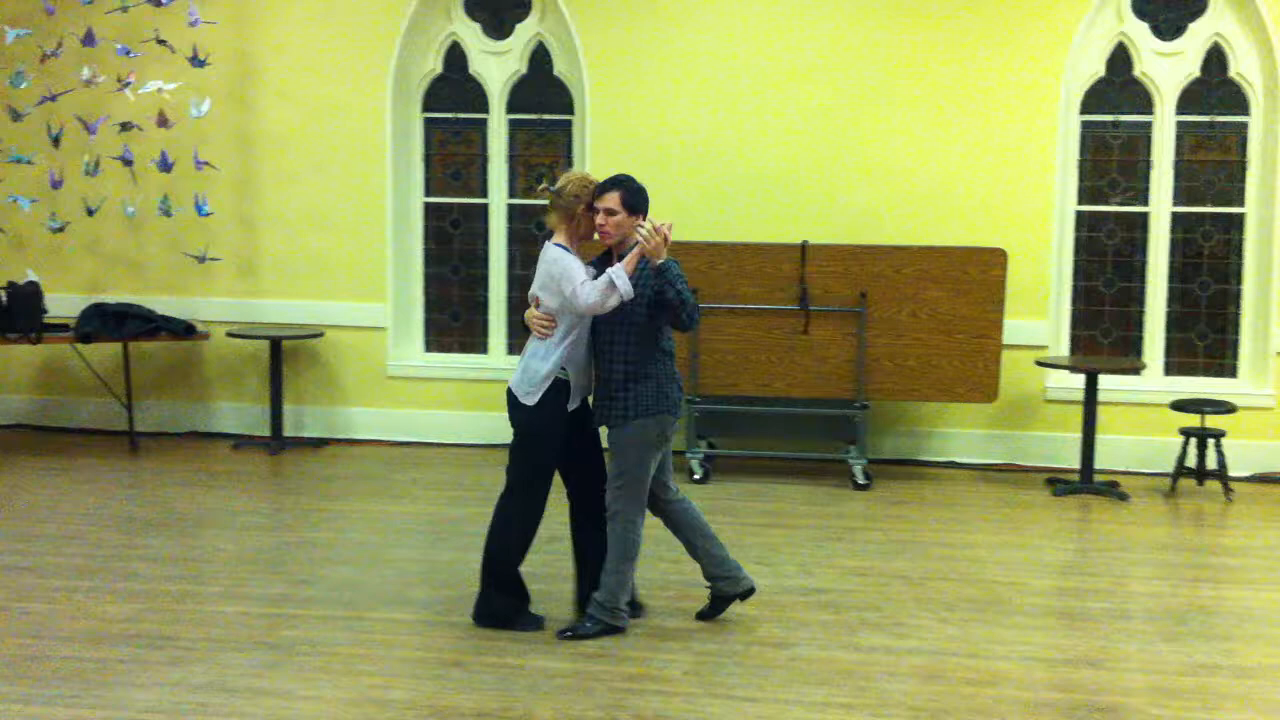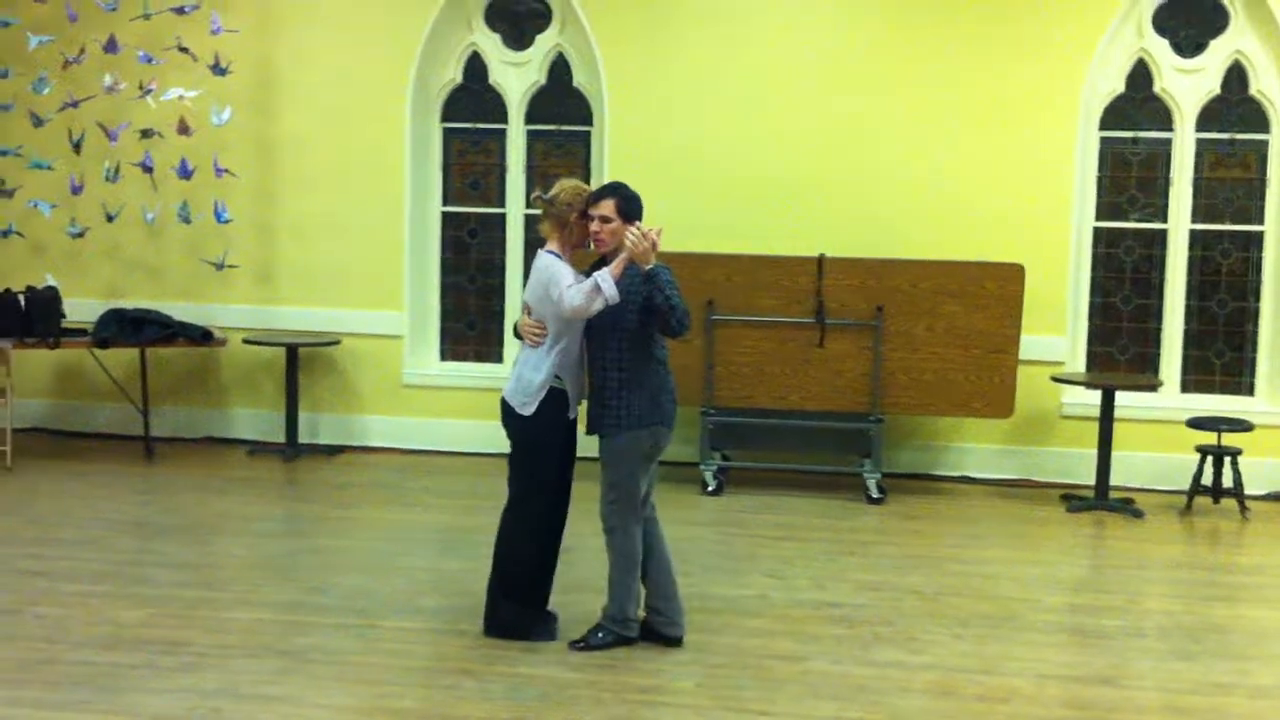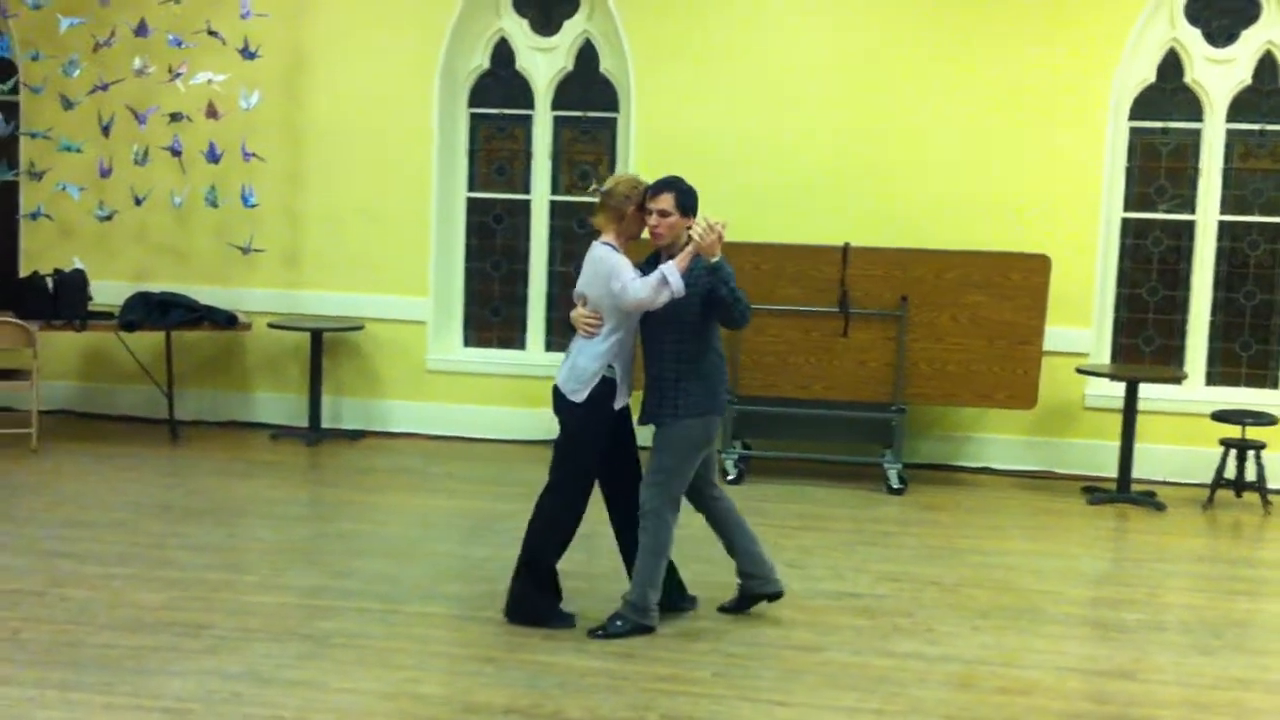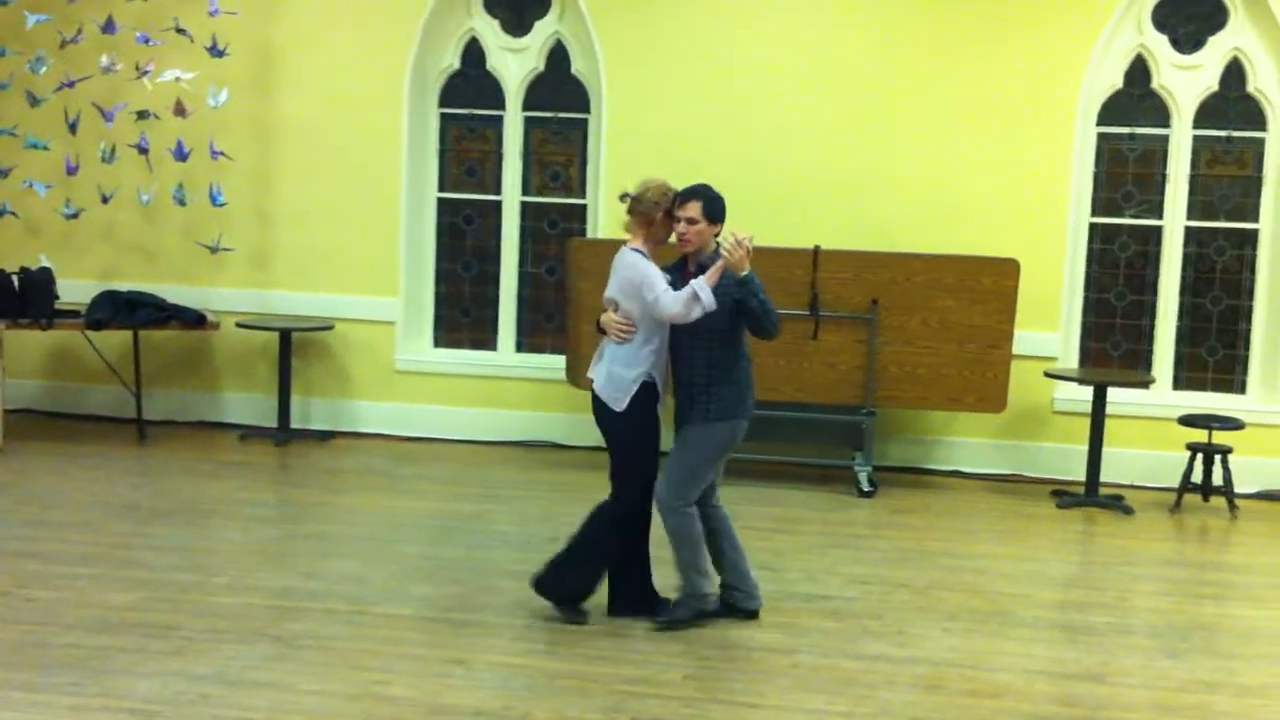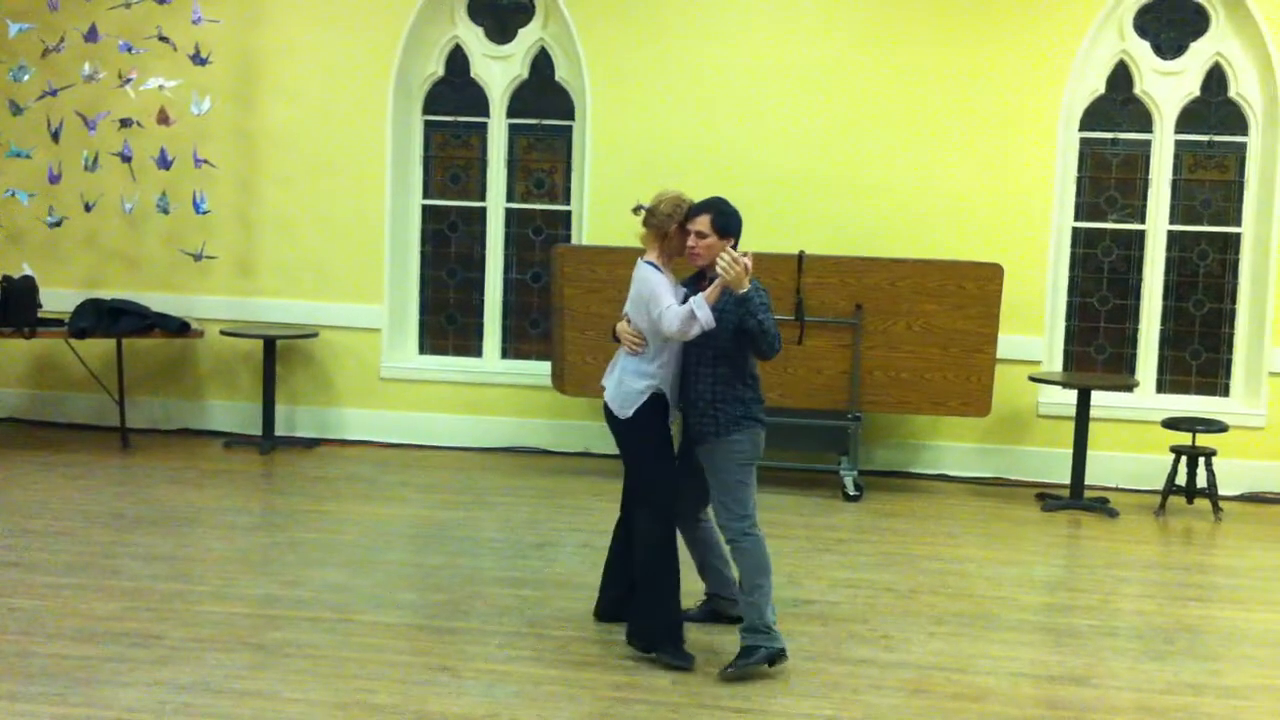
dt=0.5s
person 1, frame 1
left shoulder: (658, 268)
right shoulder: (597, 269)
left elbow: (687, 320)
left wrist: (659, 260)
right wrist: (534, 315)
left hip: (646, 403)
right hip: (625, 403)
left knee: (623, 508)
right knee: (663, 497)
left ankle: (609, 611)
right ankle: (728, 578)
person 1, frame 2
left shoulder: (650, 276)
right shoulder: (591, 278)
left elbow: (678, 326)
left wrist: (648, 267)
right wrist: (525, 323)
left hip: (640, 414)
right hip: (616, 414)
left knee: (621, 517)
right knee: (640, 515)
left ankle: (621, 623)
right ankle: (665, 619)
person 1, frame 3
left shoulder: (705, 270)
right shoulder: (646, 271)
left elbow: (738, 319)
right elbow: (609, 308)
left wrist: (713, 260)
right wrist: (578, 314)
left hip: (693, 404)
right hip: (674, 403)
left knee: (657, 503)
right knee: (705, 494)
left ankle: (639, 610)
right ankle: (760, 579)
person 1, frame 4
left shoulder: (731, 277)
right shoulder: (670, 277)
left elbow: (767, 329)
right elbow: (631, 311)
left wrist: (743, 274)
right wrist: (608, 318)
left hip: (721, 409)
right hip: (693, 407)
left knee: (673, 497)
right knee: (701, 501)
left ankle: (697, 597)
right ankle: (741, 595)
person 1, frame 5
left shoulder: (745, 292)
right shoulder: (688, 288)
left elbow: (768, 348)
right elbow: (650, 324)
left wrist: (743, 291)
right wrist: (624, 328)
left hip: (734, 427)
right hip: (697, 425)
left knee: (739, 526)
right knee: (688, 513)
left ankle: (764, 638)
right ankle: (725, 600)
person 2, frame 1
left shoulder: (566, 258)
right shoulder: (560, 260)
right elbow: (591, 300)
right wrist: (638, 254)
left hip: (567, 395)
right hip: (541, 396)
left knee: (590, 490)
right knee: (525, 496)
left ankle: (598, 591)
right ankle: (497, 604)
person 2, frame 2
left shoulder: (556, 264)
right shoulder: (552, 267)
right elbow: (576, 304)
right wrist: (624, 259)
left hip: (553, 402)
right hip: (536, 404)
left knee: (550, 505)
right knee: (529, 506)
left ankle: (529, 606)
right ankle: (508, 615)
person 2, frame 3
left shoulder: (607, 256)
right shoulder: (607, 260)
right elbow: (641, 296)
right wrist: (690, 253)
left hip: (605, 391)
right hip: (588, 393)
left knee: (627, 491)
right knee: (566, 494)
left ankle: (656, 589)
right ankle: (530, 600)
person 2, frame 4
left shoulder: (632, 259)
right shoulder: (638, 267)
right elbow: (674, 309)
right wrist: (721, 267)
left hip: (626, 391)
right hip: (627, 394)
left knee: (637, 494)
right knee: (629, 496)
left ankle: (632, 593)
right ankle: (564, 580)
person 2, frame 5
left shoulder: (654, 274)
right shoulder: (652, 278)
right elbow: (675, 325)
right wrist: (721, 285)
left hip: (640, 402)
right hip: (639, 405)
left knee: (641, 504)
right knee: (656, 512)
left ankle: (618, 600)
right ankle: (655, 630)
